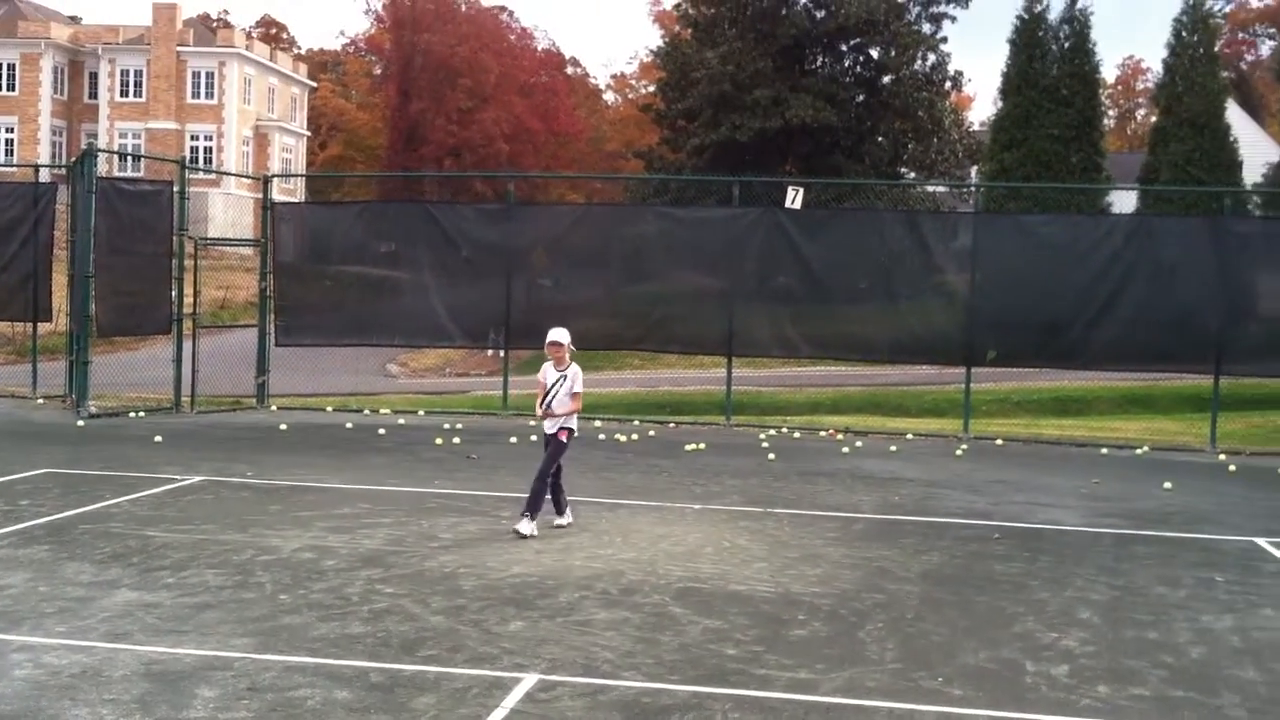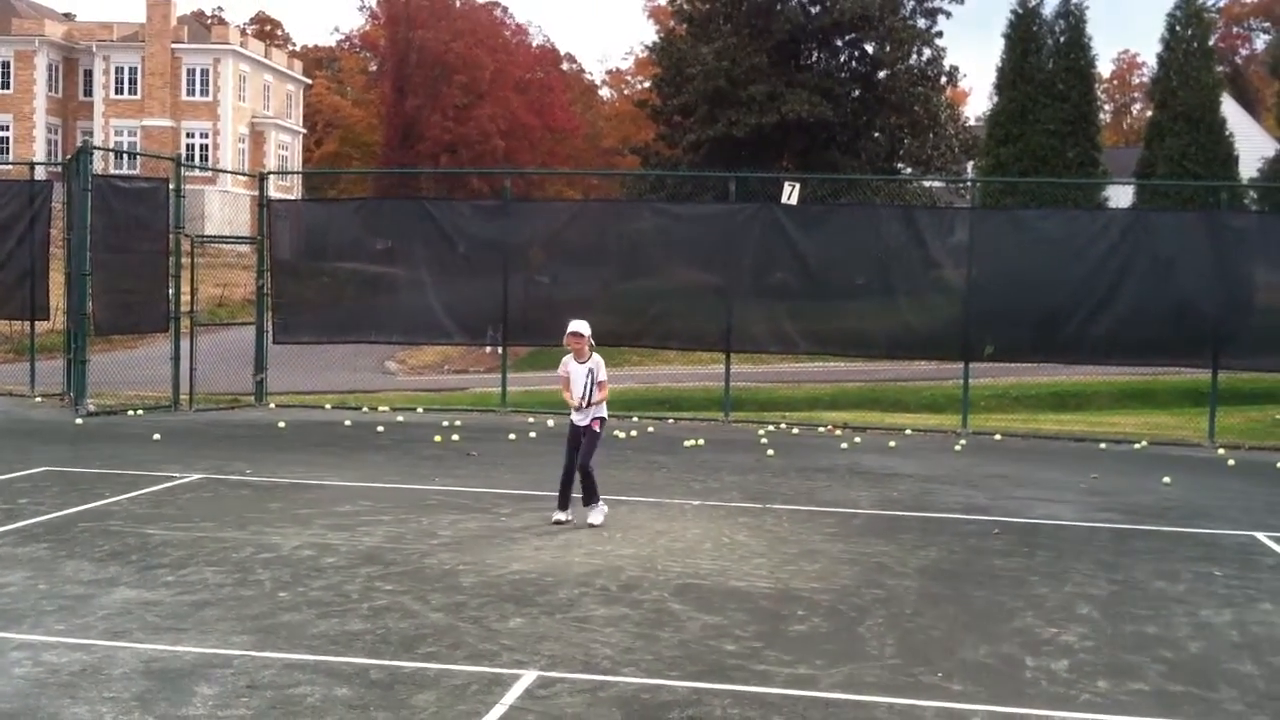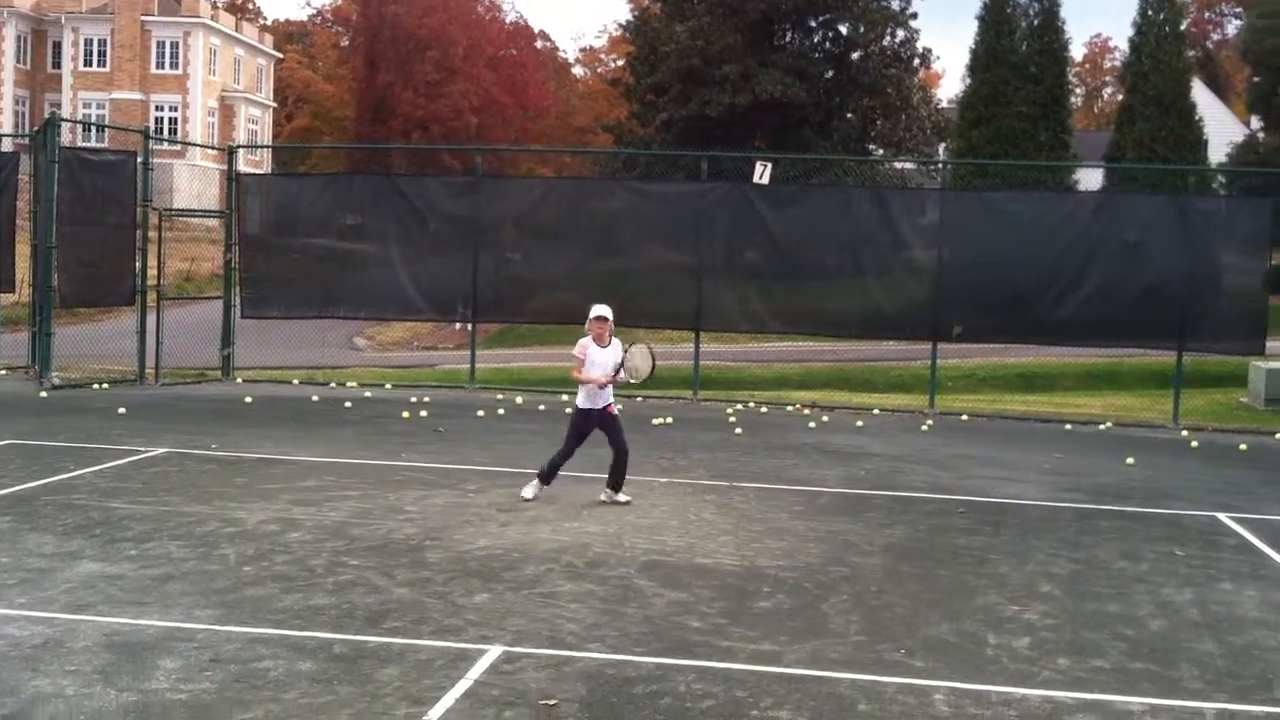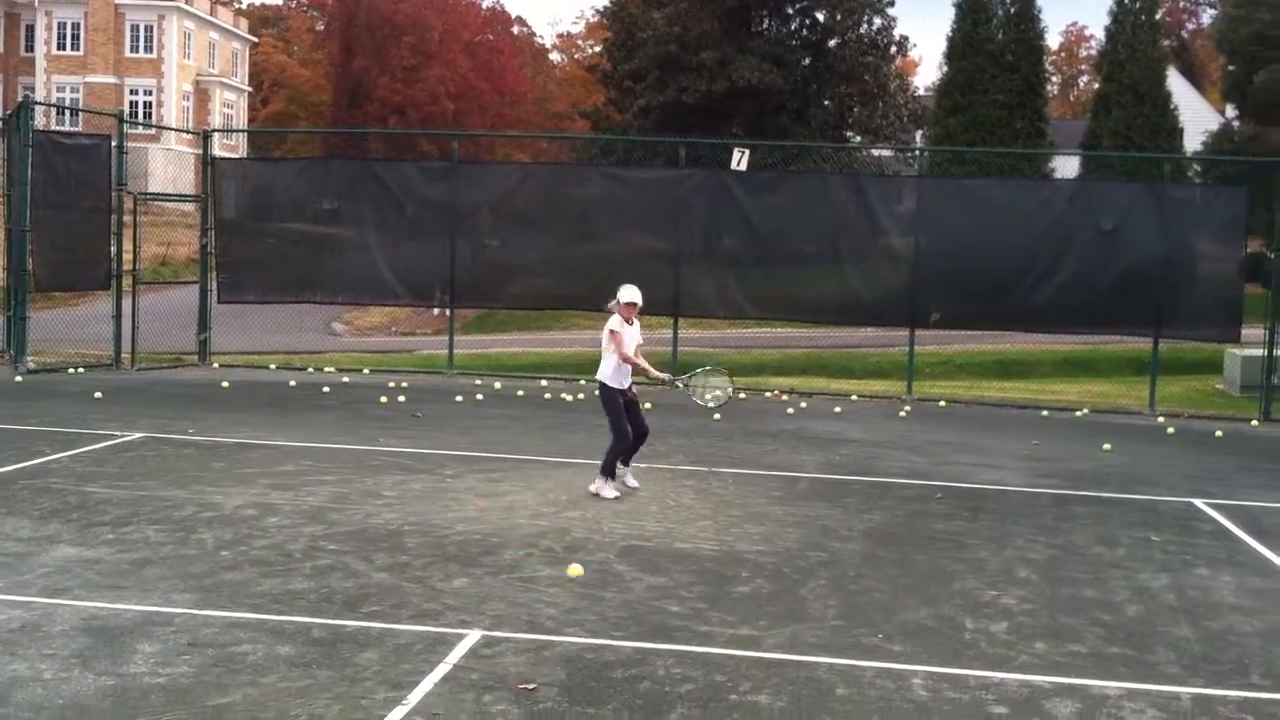
dt=0.3s
person 1, frame 1
left shoulder: (574, 370)
right shoulder: (546, 368)
left elbow: (577, 405)
right elbow: (541, 396)
left wrist: (557, 413)
right wrist: (539, 410)
left hip: (565, 427)
right hip: (549, 426)
left knee: (543, 473)
right knee: (552, 474)
left ankle: (529, 518)
right ankle: (563, 512)
person 1, frame 2
left shoulder: (596, 360)
right shoulder: (566, 362)
left elbow: (604, 391)
right elbow: (565, 391)
left wrist: (591, 401)
right wrist: (573, 402)
left hip: (596, 418)
right hip: (576, 419)
left knee: (584, 464)
right knee: (568, 466)
left ankle: (594, 505)
right ankle: (563, 509)
person 1, frame 3
left shoulder: (616, 344)
right shoulder: (584, 344)
left elbow: (619, 372)
right elbow: (575, 374)
left wrist: (618, 378)
right wrist: (594, 379)
left hip: (605, 404)
right hip: (584, 405)
left knee: (621, 449)
right knee: (567, 450)
left ankle: (613, 490)
right ankle: (540, 481)
person 1, frame 4
left shoulder: (634, 324)
right shoulder: (615, 323)
left elbow: (635, 356)
right elbow: (622, 355)
left wrist: (655, 374)
right wrist: (654, 372)
left hip: (624, 385)
right hip: (609, 385)
left knee: (641, 432)
right knee: (623, 436)
left ankle: (622, 466)
right ankle: (603, 480)
